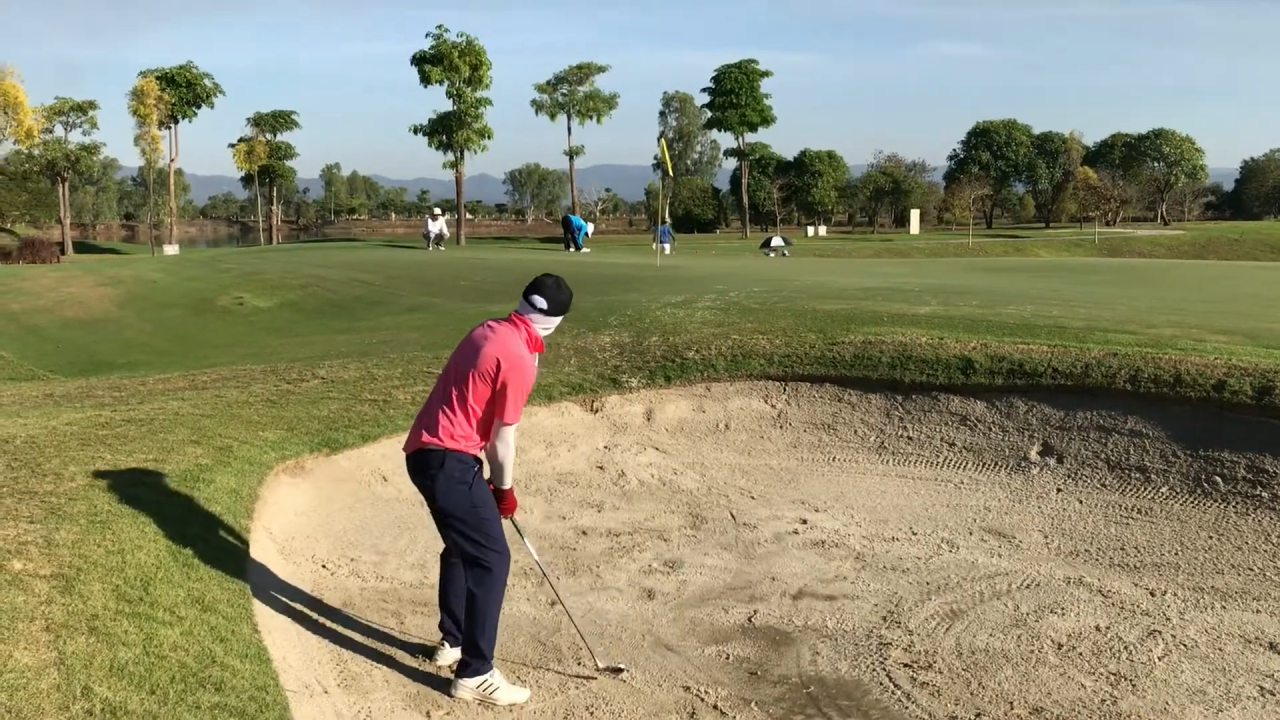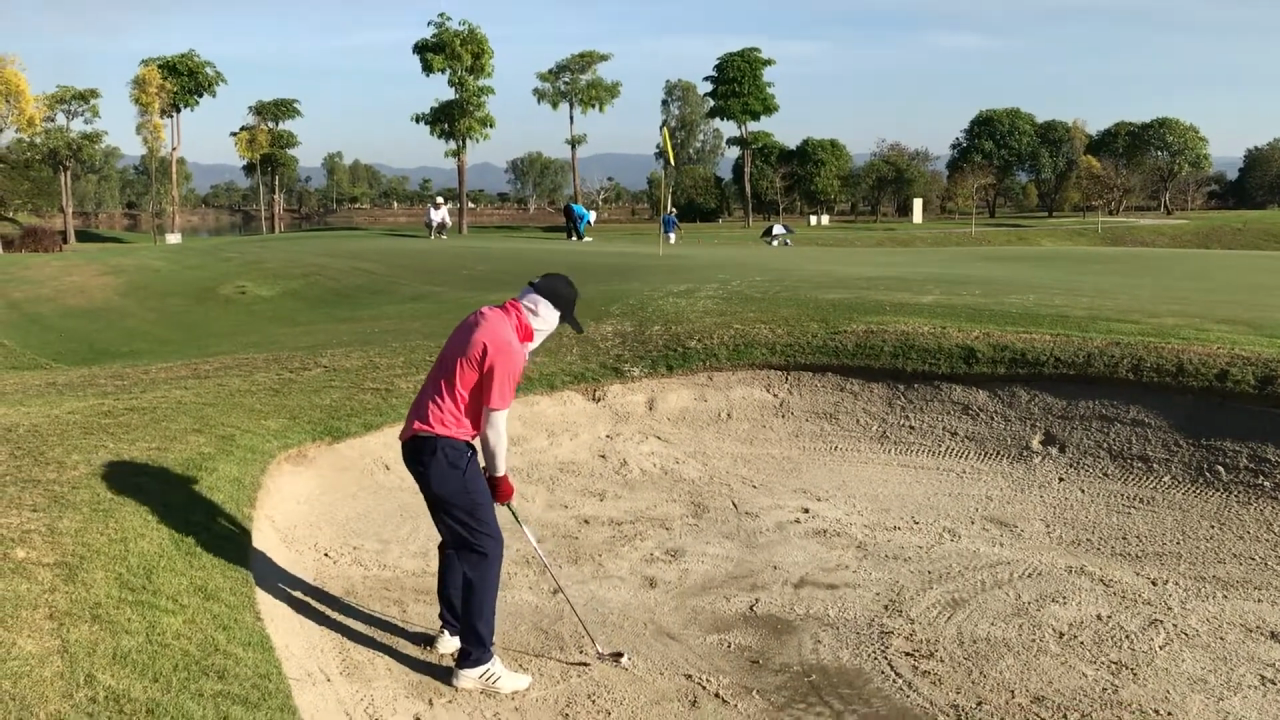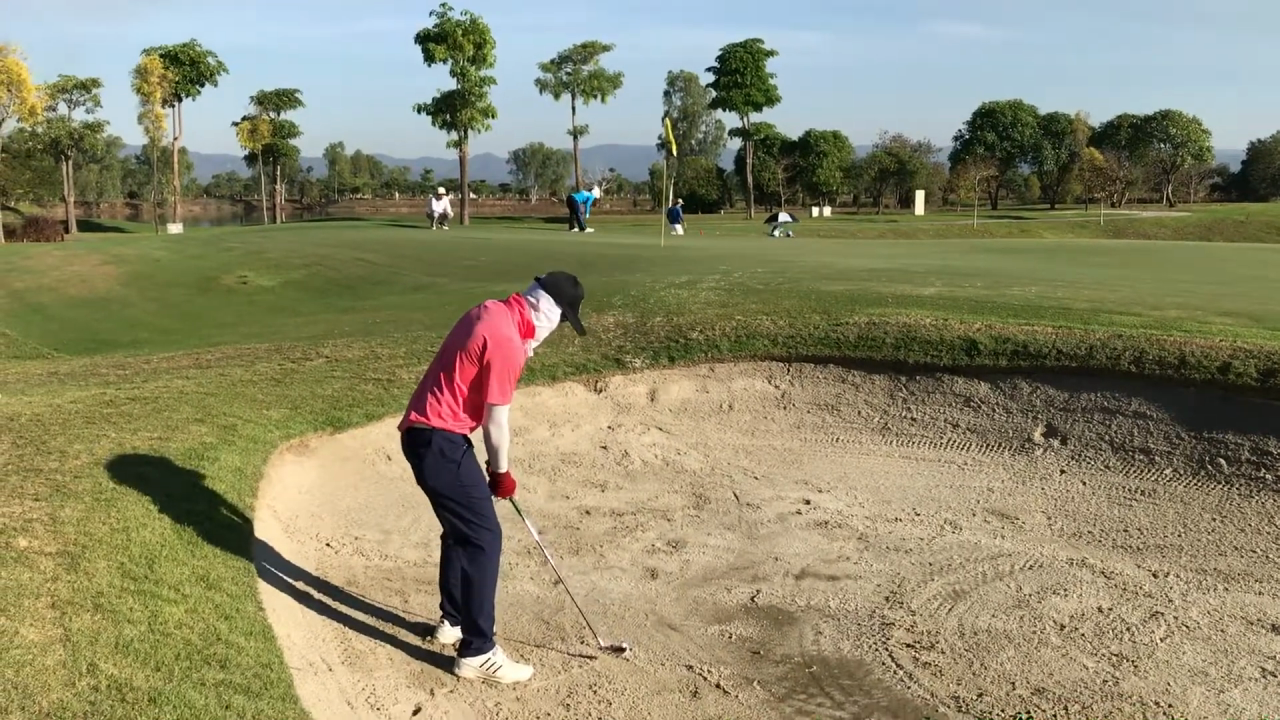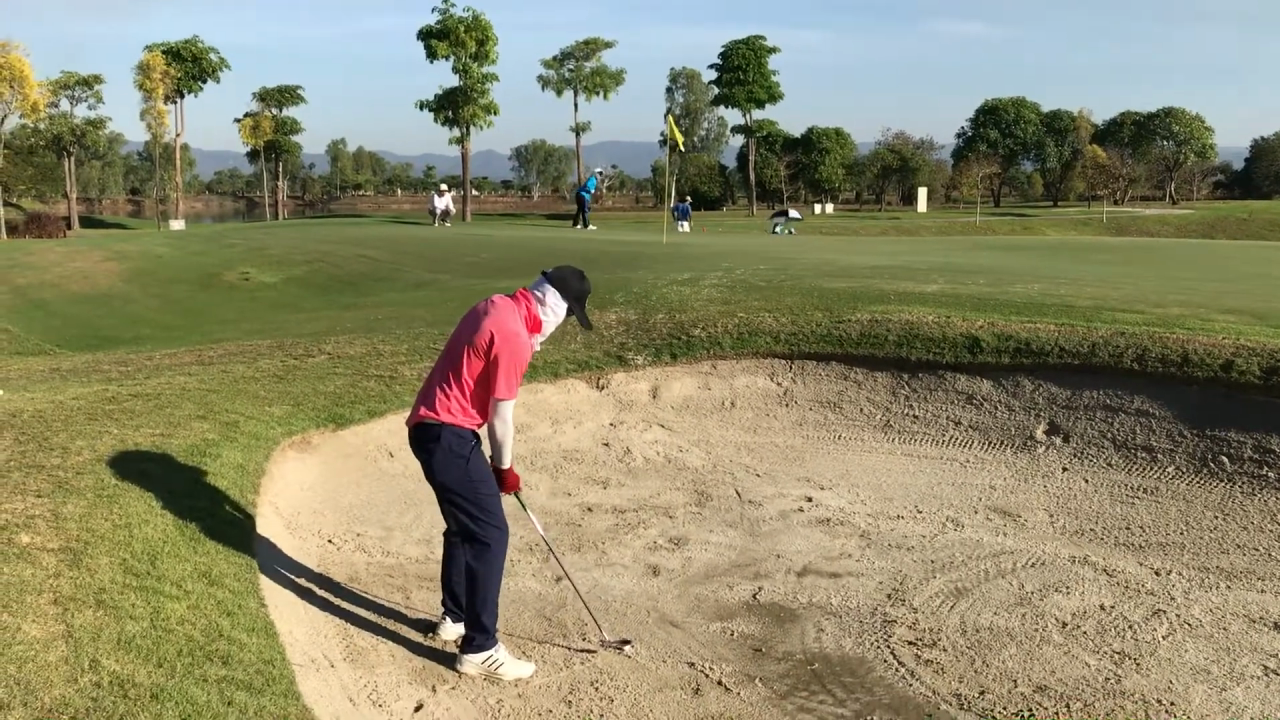
dt=0.4s
person 1, frame 1
left shoulder: (489, 331)
right shoulder: (519, 362)
right elbow: (502, 438)
left wrist: (496, 484)
right wrist: (505, 489)
left hip: (424, 451)
right hip: (450, 461)
left knee: (461, 548)
right knee: (491, 559)
left ankle: (453, 641)
right ankle: (474, 674)
person 1, frame 2
left shoulder: (487, 317)
right shoulder: (508, 346)
right elbow: (493, 425)
right wrist: (499, 477)
left hip: (421, 439)
right hip: (443, 448)
left knee: (459, 539)
right knee: (485, 547)
left ankle: (452, 630)
right ankle: (475, 664)
person 1, frame 3
left shoulder: (491, 311)
right shoulder: (507, 343)
right elbow: (495, 420)
right wrist: (501, 472)
left hip: (422, 431)
right hip: (440, 440)
left knee: (461, 530)
right knee: (483, 538)
left ankle: (453, 620)
right ankle: (477, 652)
person 1, frame 4
left shoulder: (497, 305)
right shoulder: (514, 336)
right elbow: (500, 415)
right wrist: (504, 468)
left hip: (429, 426)
right hip: (449, 435)
left knee: (465, 526)
right knee: (490, 534)
left ankle: (454, 617)
right ankle: (479, 649)
